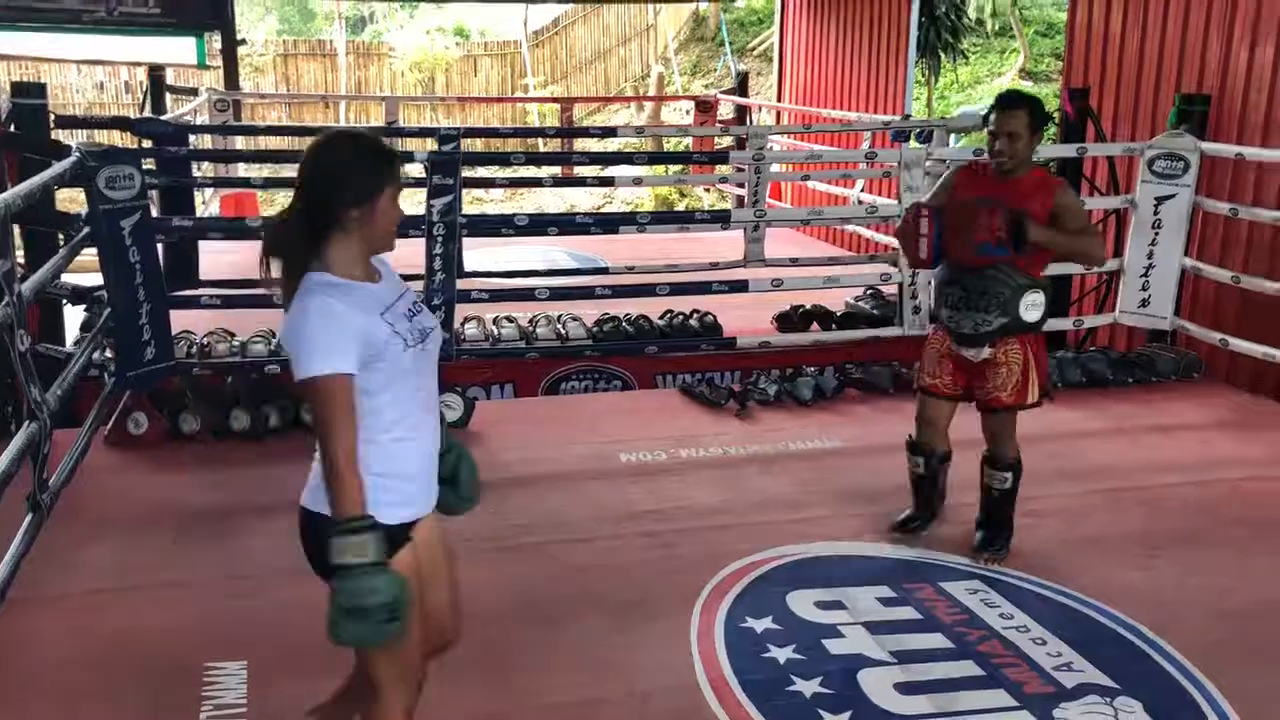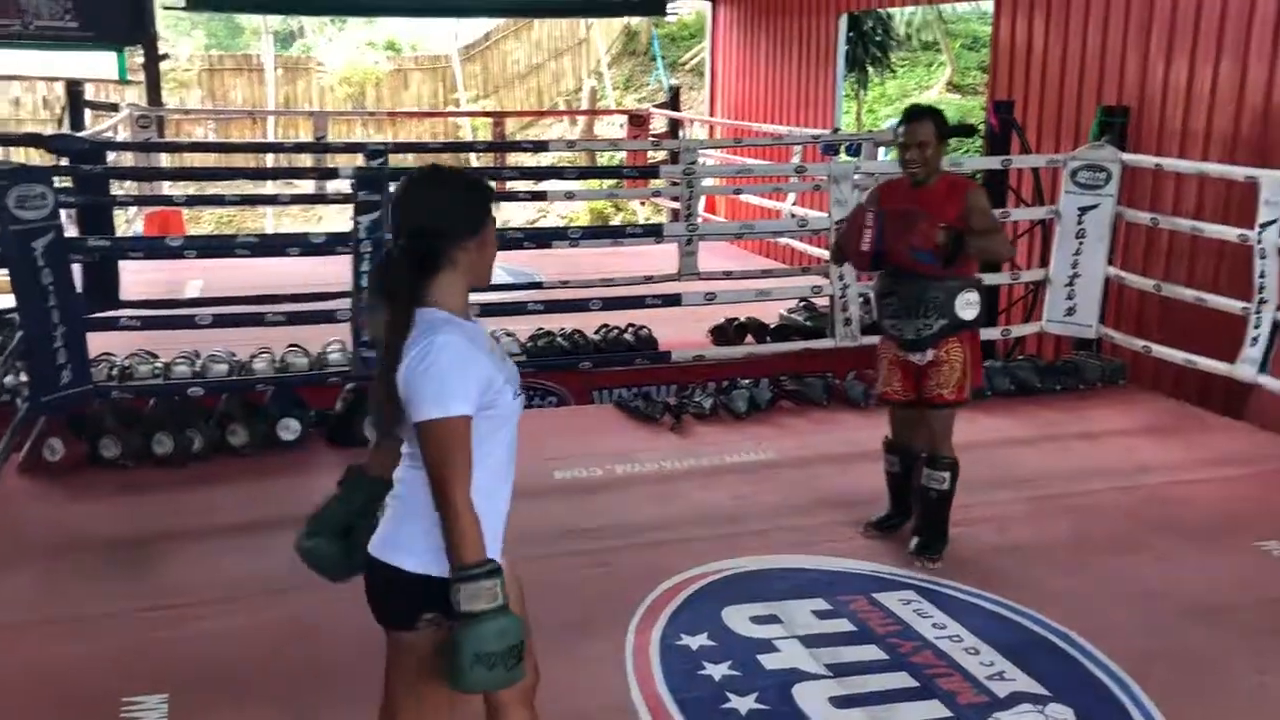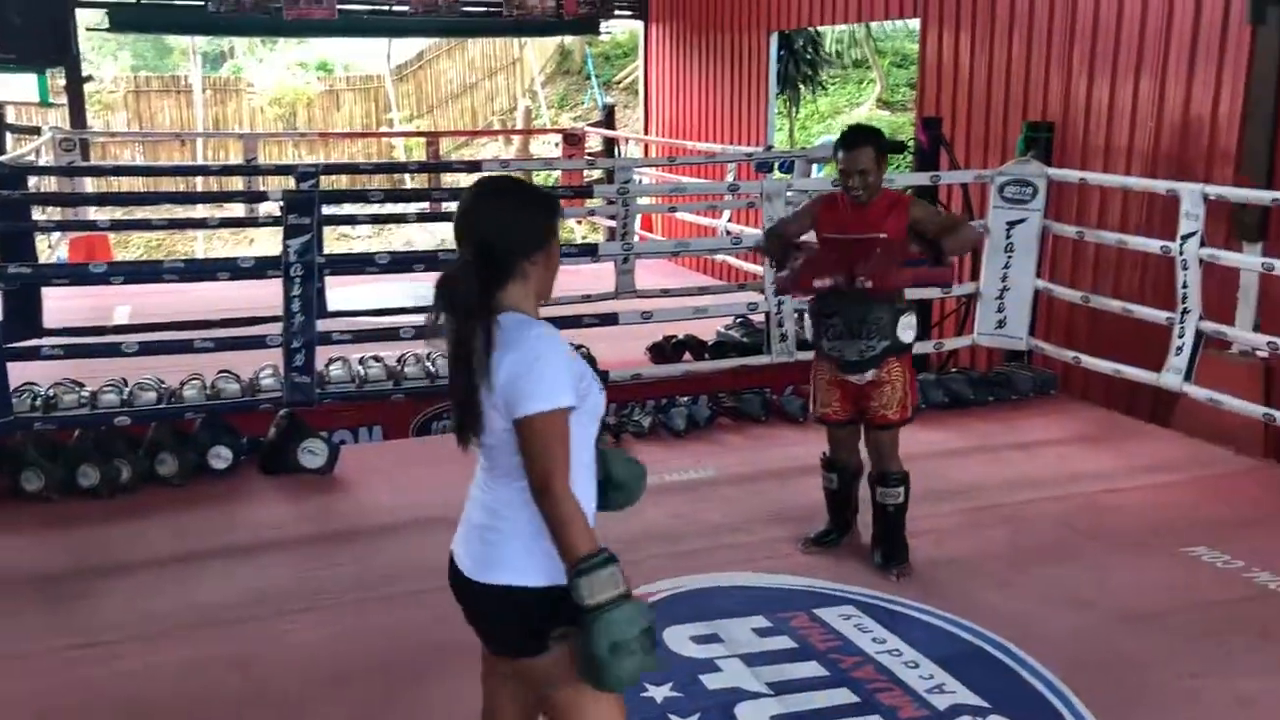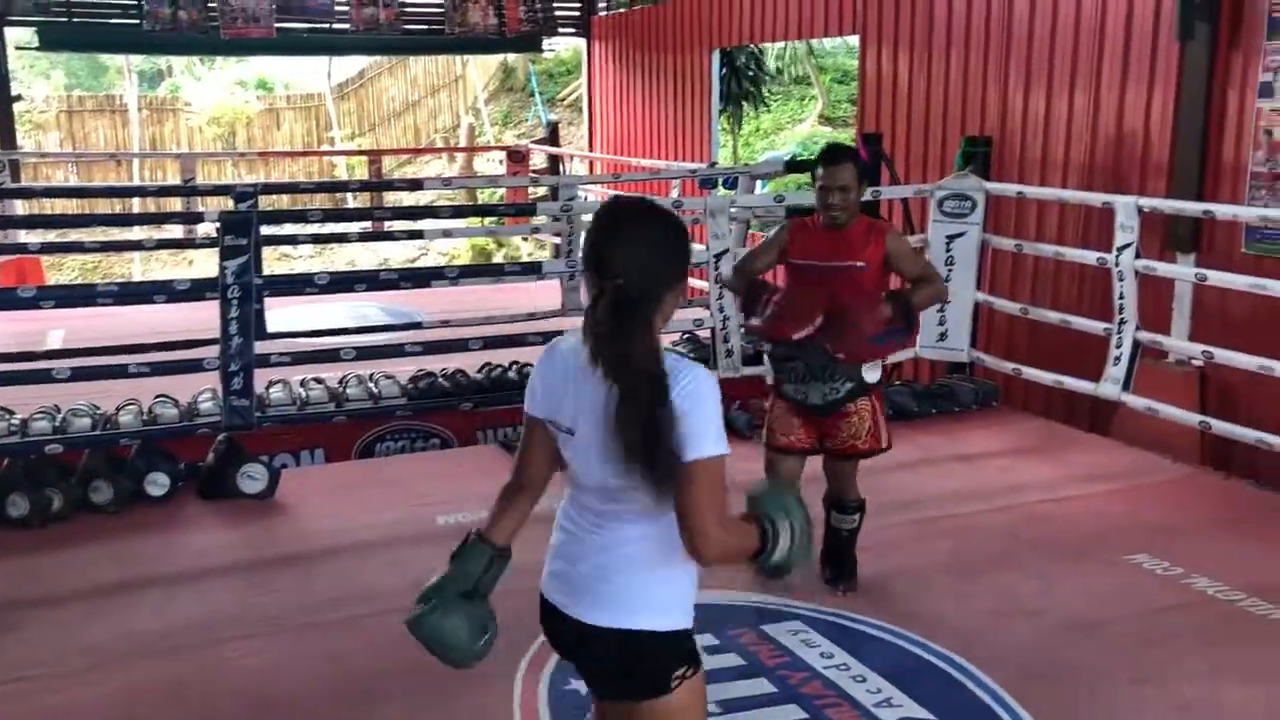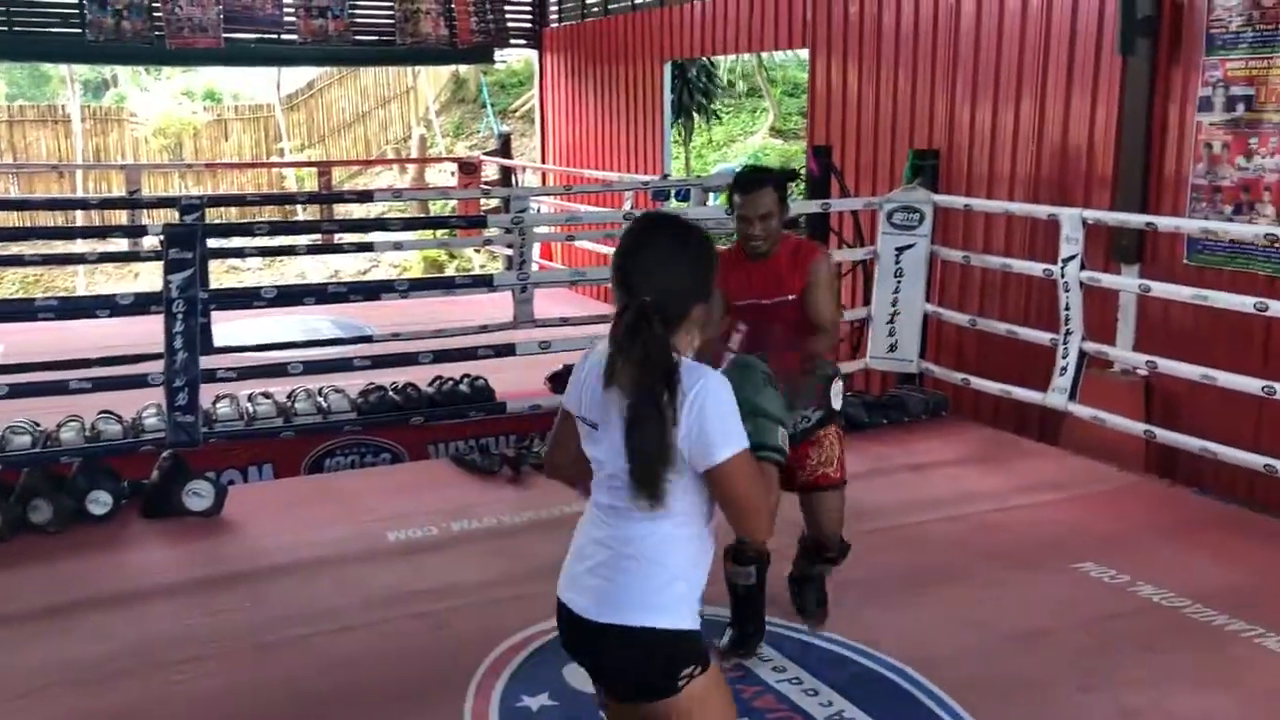
dt=0.5s
person 1, frame 1
left shoulder: (379, 277)
right shoulder: (325, 310)
right elbow: (338, 451)
left wrist: (444, 448)
right wrist: (359, 562)
left hip: (409, 506)
right hip: (359, 518)
left knee: (433, 635)
person 1, frame 2
left shoulder: (447, 325)
right shoulder: (445, 349)
left elbow: (392, 430)
right elbow: (453, 497)
right wrist: (479, 604)
left hip: (456, 555)
right hip: (428, 575)
person 1, frame 3
left shoulder: (477, 336)
right shoulder: (535, 349)
right elbow: (553, 490)
left wrist: (596, 461)
right wrist: (602, 593)
left hip: (482, 568)
right hip: (528, 585)
person 1, frame 4
left shoulder: (558, 363)
right shoulder: (687, 387)
left elbow: (525, 485)
right elbow: (710, 539)
left wrist: (471, 571)
right wrist: (773, 532)
left hip: (564, 602)
right hip: (639, 627)
person 1, frame 5
left shoulder: (594, 367)
right shoulder: (702, 390)
left elbow: (558, 464)
right elbow: (756, 524)
right wrist: (768, 427)
left hip: (582, 608)
right hip: (647, 629)
person 2, frame 1
left shoulder: (1053, 193)
right shoulder: (963, 178)
left elbow: (1096, 250)
right elbow: (919, 221)
left wrist: (1031, 232)
right wrist: (918, 233)
left hip: (1007, 335)
right hip: (951, 327)
left knee: (999, 433)
right knee: (928, 420)
left ankle: (995, 526)
right ankle: (926, 505)
person 2, frame 2
left shoulder: (965, 194)
right shoulder: (884, 195)
left elbow: (1002, 248)
right elbow: (846, 245)
left wrist: (949, 240)
left hip: (946, 336)
right hip: (897, 333)
left knee: (937, 433)
right knee: (901, 427)
left ankle: (932, 531)
right ankle: (901, 508)
person 2, frame 3
left shoulder: (905, 210)
right shoulder: (822, 207)
left elbow: (969, 233)
right elbow: (771, 240)
left wrist: (919, 249)
right wrist: (793, 258)
left hip: (882, 350)
right hip: (832, 348)
left knee: (883, 448)
right knee: (839, 443)
left ankle: (891, 542)
right ankle: (840, 522)
person 2, frame 4
left shoulder: (882, 238)
right shoulder: (793, 233)
left elbow: (936, 285)
right elbow: (739, 276)
left wrist: (886, 308)
right wrist: (769, 299)
left hip: (850, 381)
right hip: (794, 376)
left knee: (842, 479)
right knee: (780, 477)
left ankle: (839, 559)
person 2, frame 5
left shoulder: (813, 260)
right shoulder: (721, 269)
left elbow: (827, 334)
right elbow: (709, 342)
left wrist: (796, 366)
left hip: (810, 411)
left knee: (827, 527)
left ankle: (808, 579)
right ankle: (745, 626)
